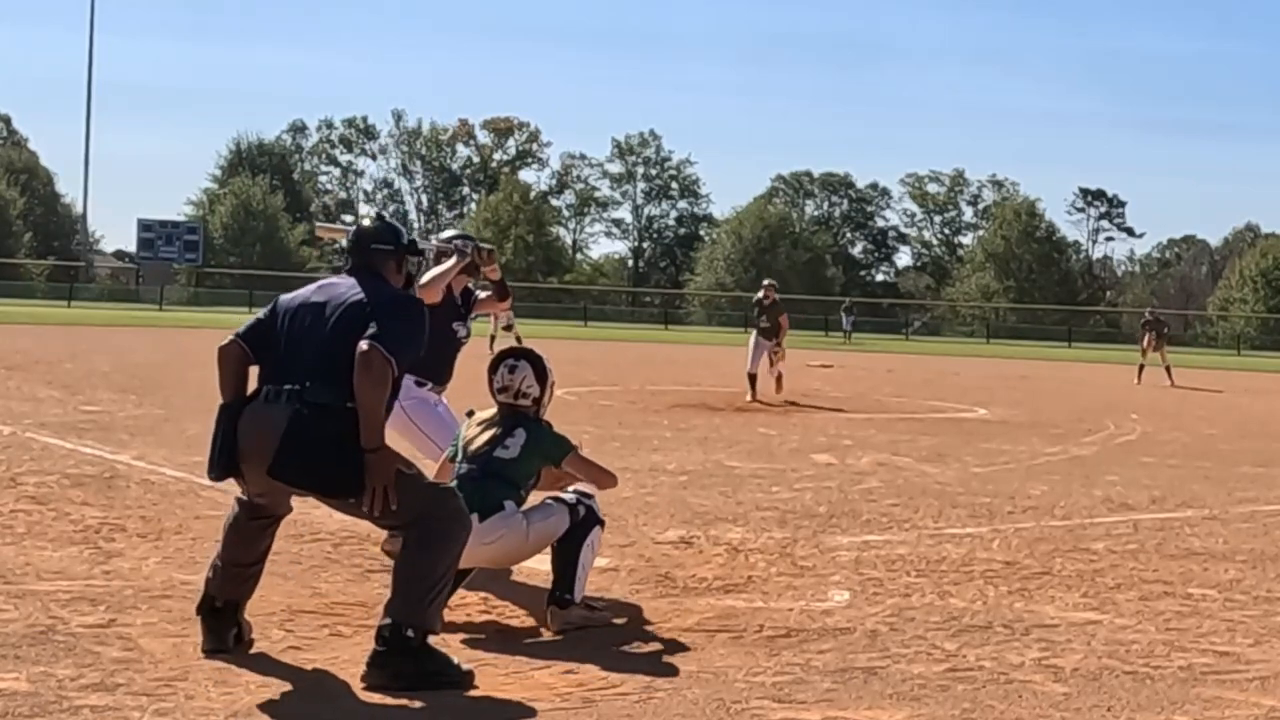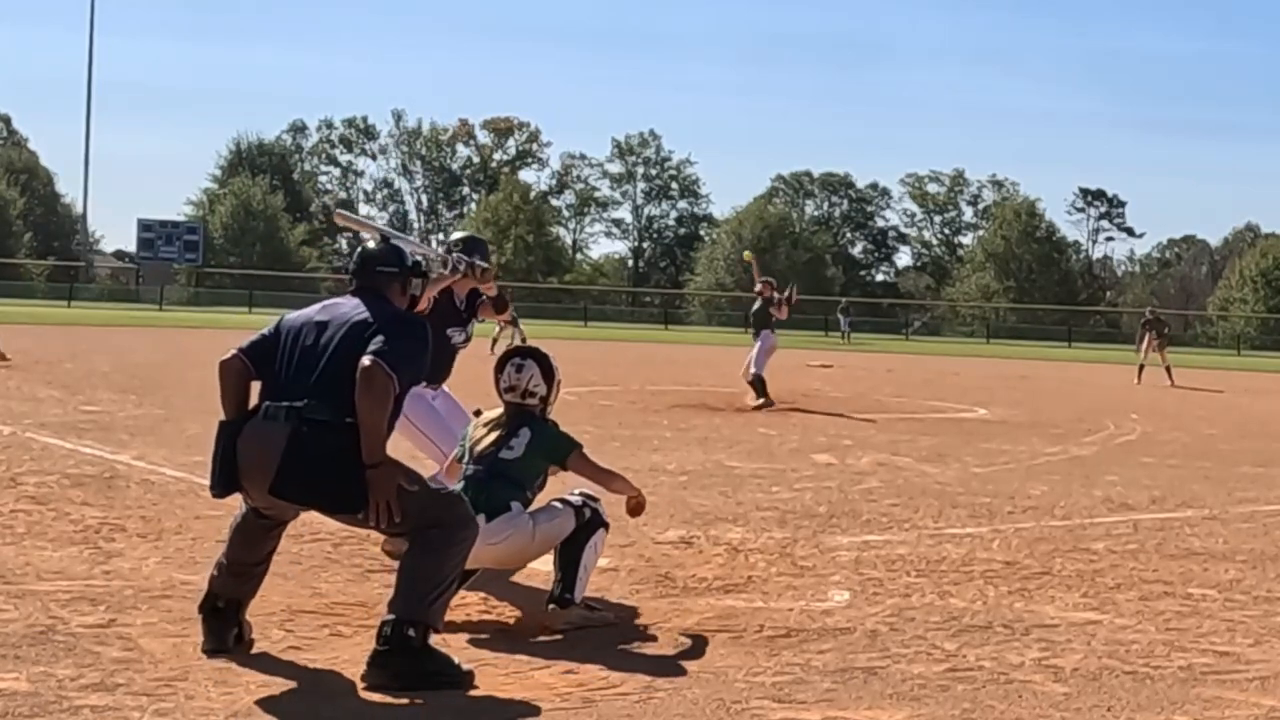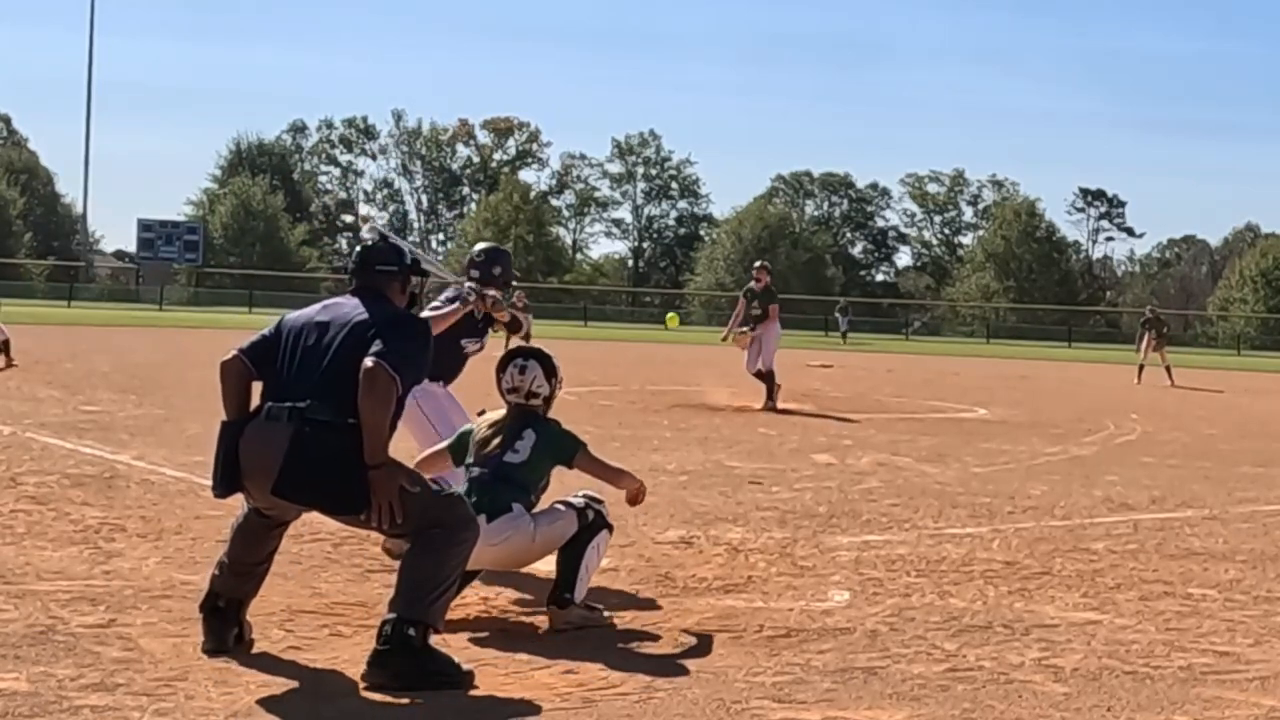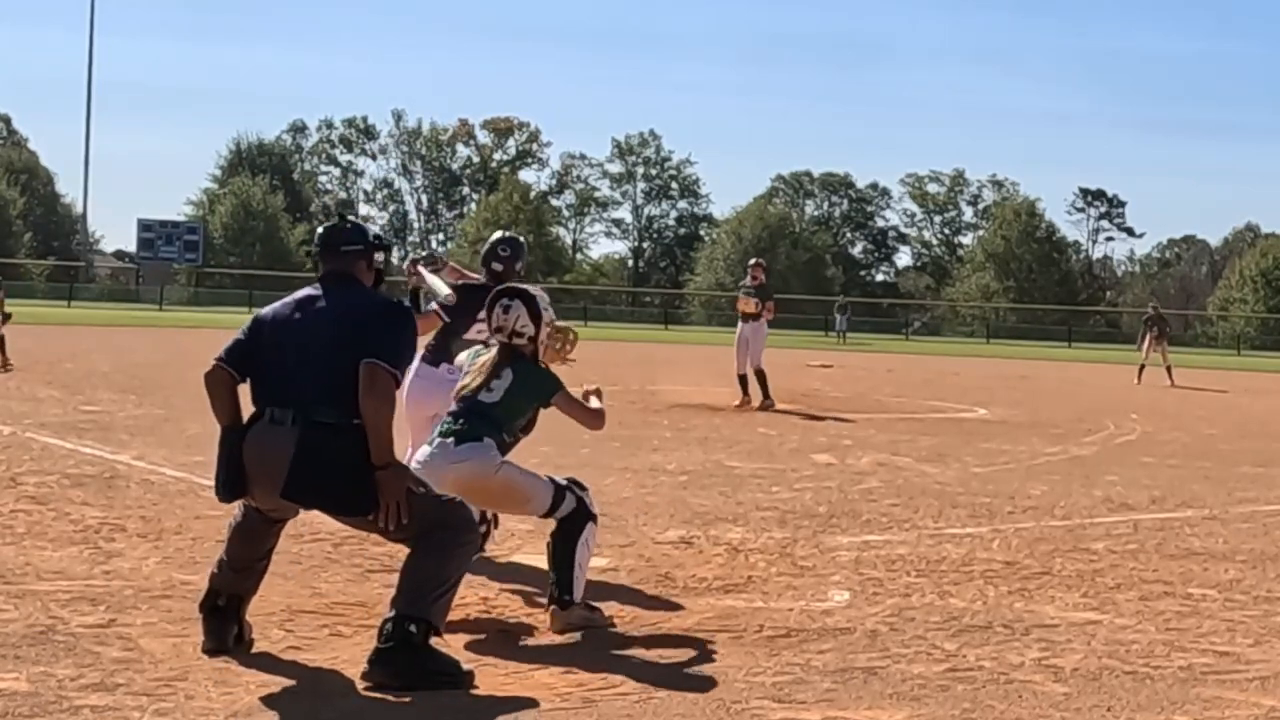
dt=0.4s
person 1, frame 1
left shoulder: (295, 298)
right shoulder: (399, 305)
left elbow: (231, 349)
right elbow: (371, 360)
left wrist: (241, 428)
right wrist: (373, 450)
left hip: (257, 439)
right hip: (322, 441)
left knee: (260, 505)
right knee: (443, 515)
left ankle: (220, 618)
right ankle: (400, 647)
person 1, frame 2
left shoulder: (298, 318)
right shoulder: (404, 325)
left elbow: (232, 363)
right elbow: (372, 374)
left wrist: (242, 442)
right wrist: (374, 465)
left hip: (255, 459)
right hip: (323, 460)
left knee: (267, 504)
right knee: (451, 520)
left ankle: (221, 616)
right ankle: (401, 648)
person 1, frame 3
left shoulder: (299, 317)
right shoulder: (406, 324)
left elbow: (233, 364)
right elbow: (375, 376)
left wrist: (244, 441)
right wrist: (377, 466)
left hip: (258, 459)
right hip: (325, 459)
left knee: (267, 508)
right knee: (452, 522)
left ankle: (221, 616)
right ankle: (401, 646)
person 1, frame 4
left shoulder: (274, 312)
right shoulder: (388, 312)
left elbow: (218, 373)
right elbow: (375, 380)
left wrist: (241, 445)
right wrist: (384, 466)
left hip: (260, 459)
right hip: (332, 459)
left knee: (265, 505)
right knee: (453, 525)
left ankle: (222, 615)
right ankle: (402, 645)
person 2, frame 1
left shoulder: (473, 424)
right shoulder: (540, 434)
left elbow: (441, 478)
right elbow: (606, 479)
right wrist: (576, 477)
right hip: (494, 538)
right knee: (582, 507)
right ankle: (566, 606)
person 2, frame 2
left shoulder: (480, 425)
right shoulder: (545, 433)
left elbow: (449, 475)
right elbow: (608, 480)
right wrist: (634, 492)
right hip: (500, 539)
right knee: (588, 510)
right ankle: (566, 605)
person 2, frame 3
left shoulder: (479, 428)
right shoulder: (549, 434)
left elbow: (422, 465)
right elbow: (616, 477)
right wrist: (636, 485)
right hip: (503, 541)
right knee: (592, 511)
right ankle: (566, 605)
person 2, frame 4
left shoulder: (477, 359)
right shoulder: (535, 376)
right elbow: (594, 420)
right wrist: (594, 399)
left hip: (427, 468)
right hip: (473, 467)
right knee: (574, 502)
right ankle: (568, 605)
person 3, frame 1
left shoulder: (466, 297)
right shoulder: (437, 290)
left elbow: (502, 301)
right elbow: (425, 290)
left wrist: (491, 267)
right wrist: (459, 258)
left hip: (431, 396)
right hip: (407, 395)
person 3, frame 2
left shoulder: (472, 299)
right shoulder: (435, 295)
left elbow: (502, 312)
left wrist: (488, 285)
right wrist: (451, 275)
left hip: (433, 392)
right hip: (407, 393)
person 3, frame 3
left shoulder: (485, 308)
right shoulder: (454, 300)
left elbow: (519, 327)
left wrist: (502, 312)
right wrist: (462, 306)
left hip: (432, 387)
right hip: (418, 389)
right knee: (452, 466)
person 3, frame 4
left shoulder: (467, 292)
left elbow: (419, 326)
left wrist: (416, 285)
right wrist: (449, 269)
left hip: (428, 378)
left knee: (422, 450)
